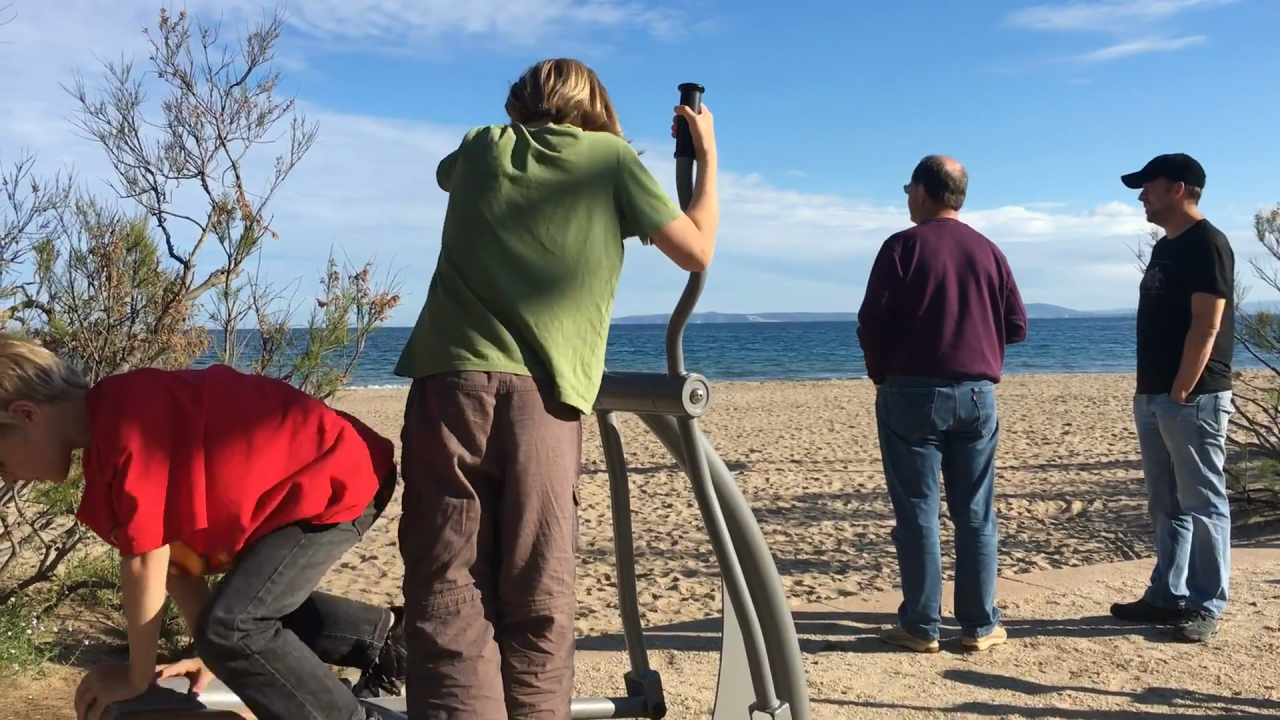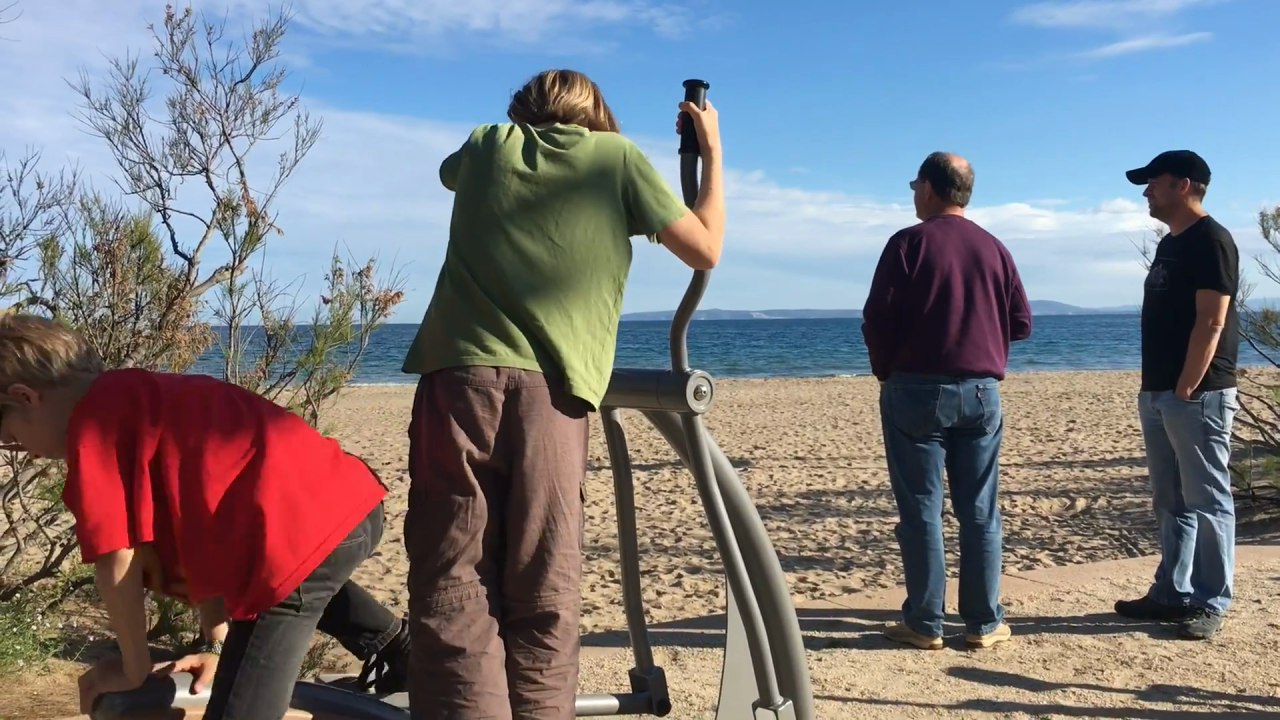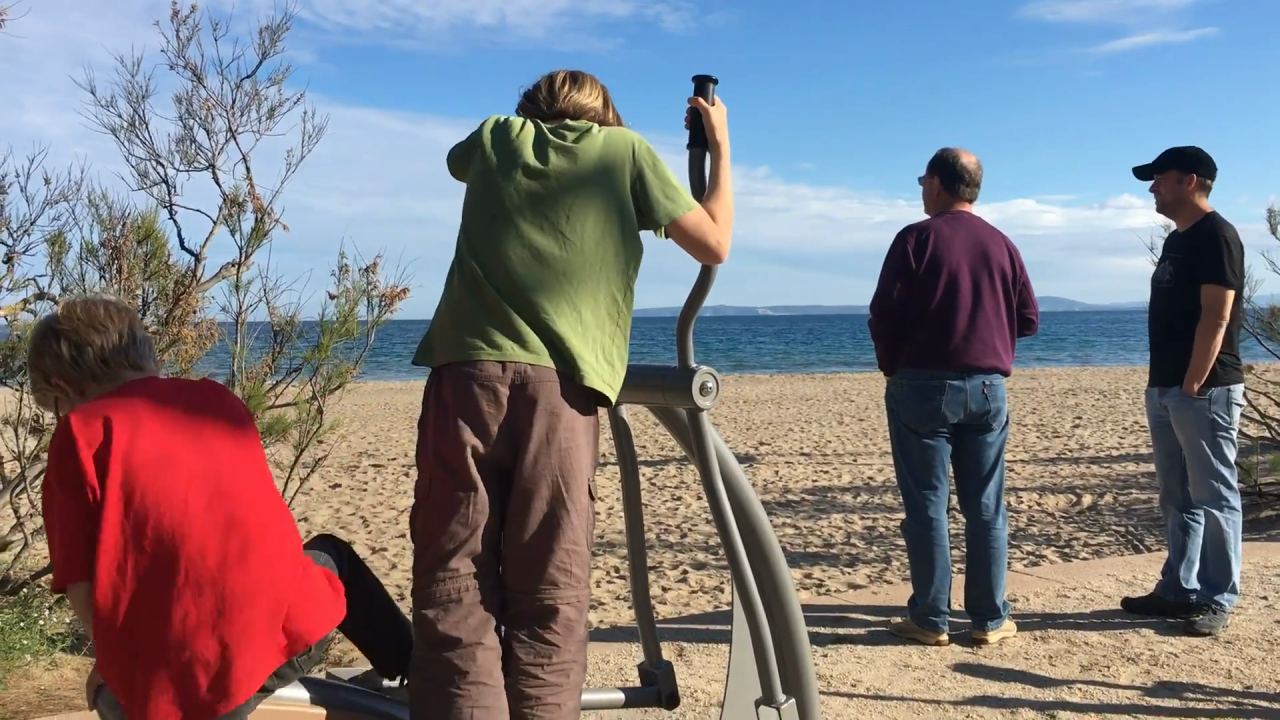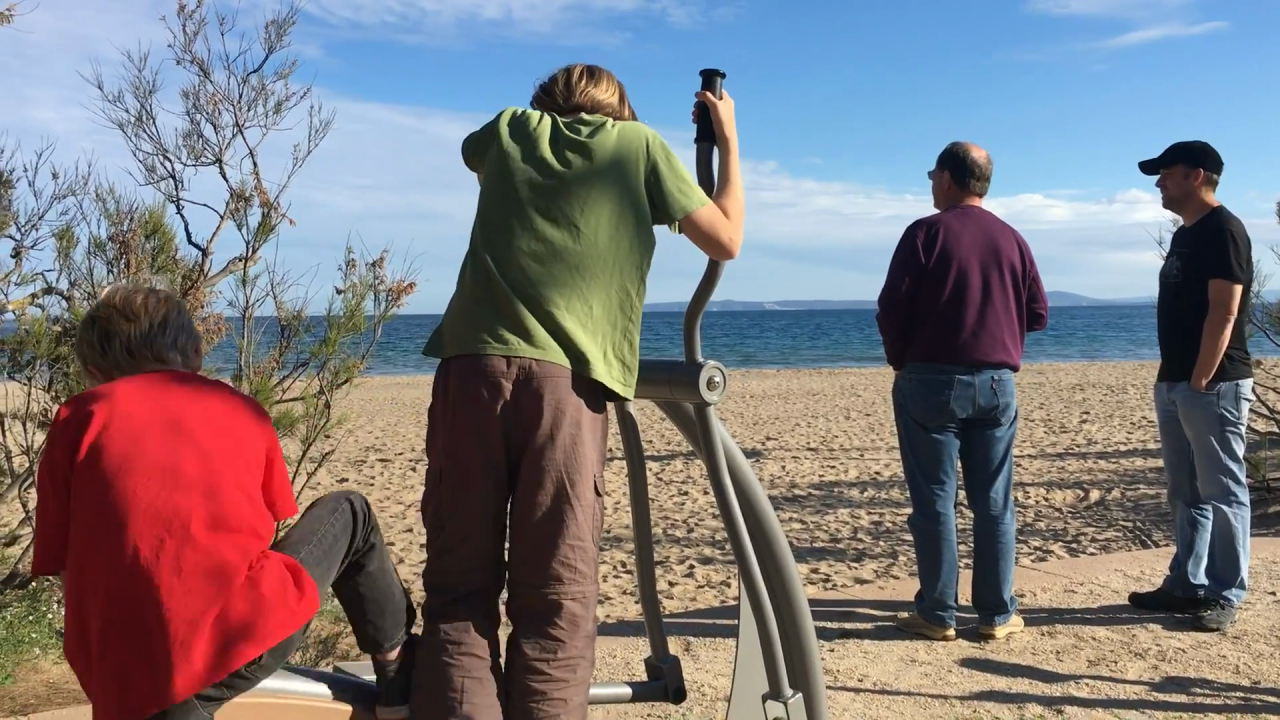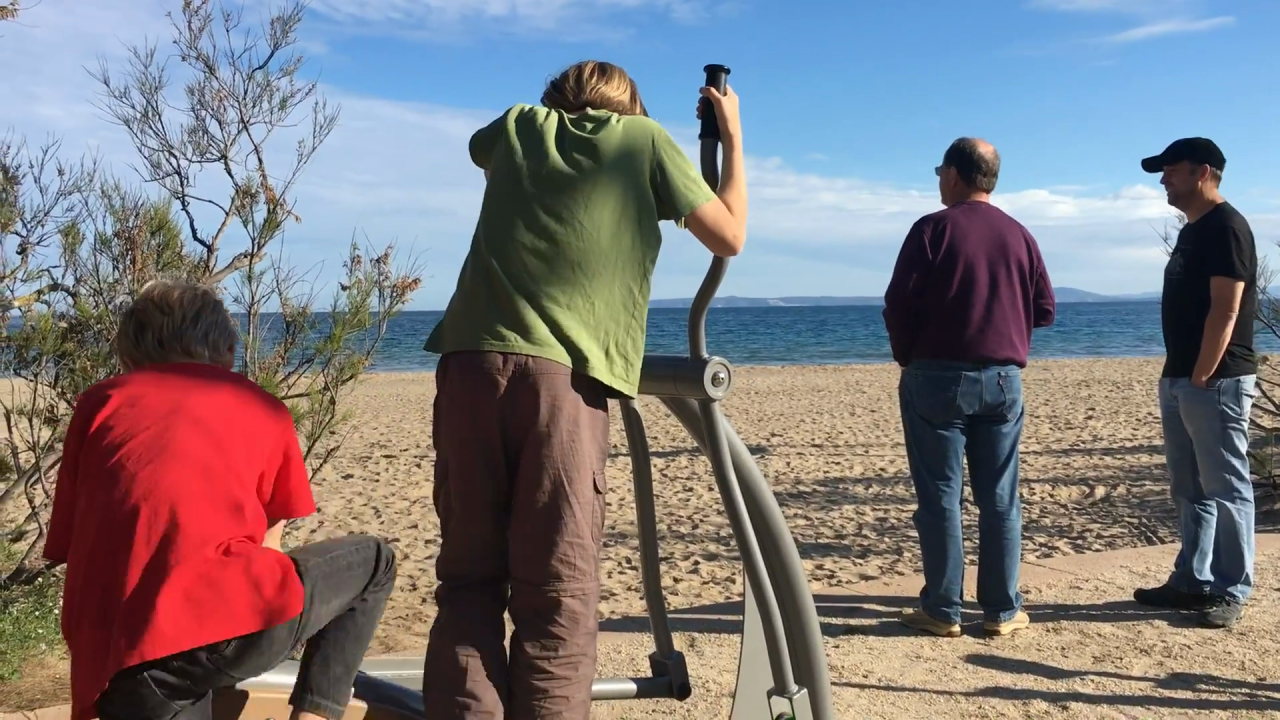
dt=0.2s
person 1, frame 1
left shoulder: (480, 148)
right shoulder: (609, 157)
right elbow: (696, 252)
right wrist: (708, 155)
left hip: (450, 383)
right hip: (541, 395)
left knee: (449, 600)
right knee: (537, 603)
person 1, frame 2
left shoulder: (485, 146)
right shoulder: (615, 155)
right elbow: (705, 249)
right wrist: (712, 153)
left hip: (458, 379)
right hip: (549, 392)
left knee: (453, 599)
right knee: (542, 603)
person 1, frame 3
left shoulder: (493, 138)
right shoulder: (624, 148)
right elbow: (713, 244)
right wrist: (720, 147)
left hip: (467, 375)
right hip: (558, 386)
left knee: (454, 596)
right knee: (547, 601)
person 1, frame 4
left shoulder: (507, 130)
right shoulder: (637, 143)
right elbow: (725, 240)
right wrist: (729, 142)
left hip: (475, 367)
right hip: (566, 381)
left knee: (460, 592)
right knee: (555, 596)
person 1, frame 5
left shoulder: (516, 127)
right shoulder: (643, 138)
right elbow: (729, 236)
right wrist: (732, 137)
left hip: (474, 363)
right hip: (566, 375)
left knee: (469, 578)
right knee: (556, 592)
person 2, frame 1
left shoulder: (903, 246)
right shoulder: (989, 251)
left elbow: (872, 323)
right elbow: (1017, 326)
left wrist: (880, 374)
left hip: (912, 393)
right hip: (977, 394)
left knee: (917, 512)
right knee: (976, 514)
left ankle: (921, 626)
right ankle: (980, 624)
person 2, frame 2
left shoulder: (909, 243)
right shoulder: (994, 248)
left elbow: (878, 318)
right elbow: (1022, 322)
left wrist: (885, 371)
left hip: (916, 390)
right hip: (982, 392)
left knee: (921, 509)
right knee: (980, 511)
left ankle: (925, 622)
right ankle: (984, 621)
person 2, frame 3
left shoulder: (916, 238)
right shoulder: (1002, 244)
left elbow: (885, 314)
right elbow: (1028, 319)
left wrist: (891, 366)
left hip: (923, 386)
right hip: (988, 388)
left knee: (927, 504)
right knee: (986, 507)
left ankle: (930, 618)
right ankle: (990, 618)
person 2, frame 4
left shoulder: (926, 232)
right shoulder: (1011, 239)
left elbow: (892, 308)
right elbow: (1038, 313)
left wrist: (899, 360)
left hip: (931, 380)
right hip: (997, 382)
left knee: (934, 499)
right knee: (994, 502)
left ankle: (937, 613)
right ankle: (997, 613)
person 2, frame 5
left shoulder: (933, 228)
right shoulder: (1019, 235)
left elbow: (899, 304)
right elbow: (1045, 310)
left wrist: (905, 356)
left hip: (937, 377)
right hip: (1003, 379)
left knee: (940, 495)
right knee: (1000, 498)
left ankle: (942, 610)
right ankle: (1002, 609)
person 3, frame 1
left shoulder: (1207, 244)
right shoulder: (1164, 247)
left elbow: (1206, 327)
left wrist: (1181, 391)
right wrist: (1149, 390)
left hip: (1193, 399)
right hip: (1152, 396)
left knee: (1202, 504)
right knee: (1166, 505)
left ankle: (1206, 606)
right ankle: (1168, 595)
person 3, frame 2
left shoulder: (1211, 241)
right shoulder: (1169, 243)
left elbow: (1210, 323)
left wrist: (1186, 388)
right wrist: (1154, 387)
left hip: (1198, 395)
right hip: (1157, 393)
left knee: (1207, 501)
right knee: (1171, 502)
left ankle: (1210, 603)
right ankle: (1172, 593)
person 3, frame 3
left shoulder: (1217, 236)
right shoulder: (1176, 239)
left elbow: (1216, 319)
left wrist: (1194, 384)
left hip: (1205, 391)
right hip: (1165, 389)
left knee: (1214, 498)
right knee: (1178, 498)
left ankle: (1217, 599)
right ankle: (1179, 589)
person 3, frame 4
left shoulder: (1223, 231)
right shoulder: (1184, 234)
left elbow: (1223, 314)
left wrist: (1201, 381)
left hip: (1213, 386)
right hip: (1173, 384)
left knee: (1222, 493)
right knee: (1186, 492)
left ankle: (1225, 595)
right ankle: (1186, 584)
person 3, frame 5
left shoulder: (1226, 227)
right shoulder: (1192, 230)
left elbow: (1225, 311)
left wrist: (1202, 377)
left hip: (1216, 382)
right hip: (1178, 380)
left knee: (1226, 488)
right knee: (1190, 488)
left ankle: (1231, 591)
right ankle: (1192, 581)
person 4, frame 1
left shoulder: (125, 421)
right shoulder: (104, 437)
left elbow: (146, 560)
right elbow: (175, 549)
left wrist: (137, 677)
right wrist: (206, 651)
left hip: (335, 477)
right hip: (301, 474)
left knee: (231, 630)
right knee: (255, 617)
right ankle: (382, 635)
person 4, frame 2
left shoulder: (93, 424)
right shoulder: (147, 399)
left elbow: (118, 563)
left wrist: (133, 671)
right wrist: (217, 644)
left hip: (314, 530)
right ankle: (396, 646)
person 4, frame 3
left shoulder: (79, 437)
right shoulder: (216, 400)
left elbow: (80, 584)
left wrist: (127, 673)
right hip: (292, 624)
right knee: (327, 557)
person 4, frame 4
left shoulder: (77, 419)
right shoulder: (242, 409)
left elbow: (66, 569)
left wrist: (117, 671)
right hip: (258, 629)
right knee: (350, 515)
right ankle: (399, 680)
person 4, frame 5
left shoulder: (99, 404)
right shoulder: (263, 407)
left elbow: (69, 548)
left hip: (125, 653)
right hip: (239, 619)
right knee: (373, 563)
